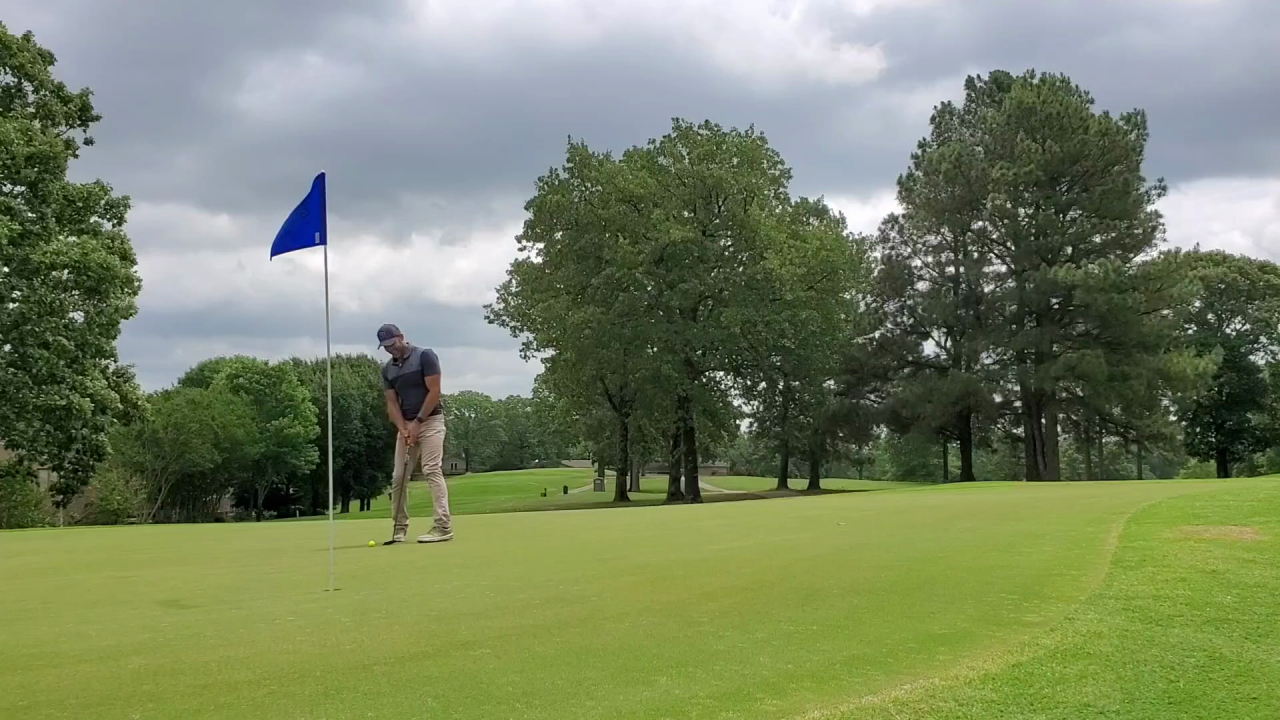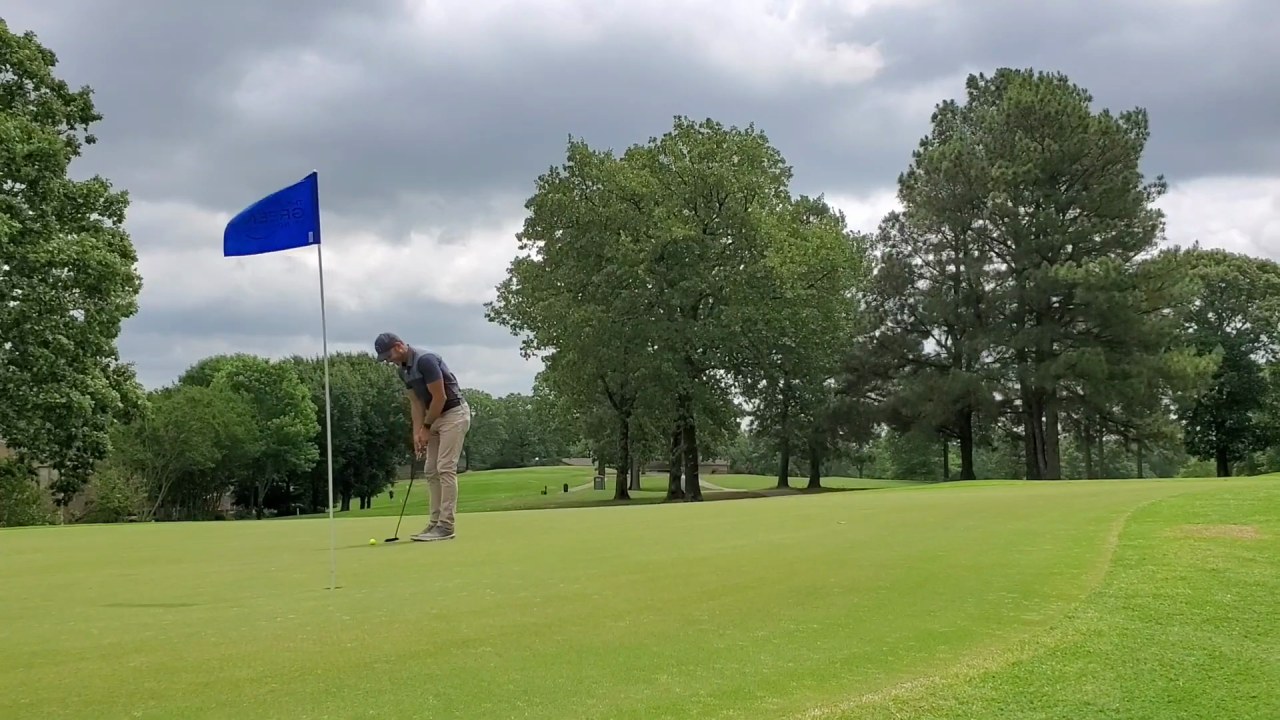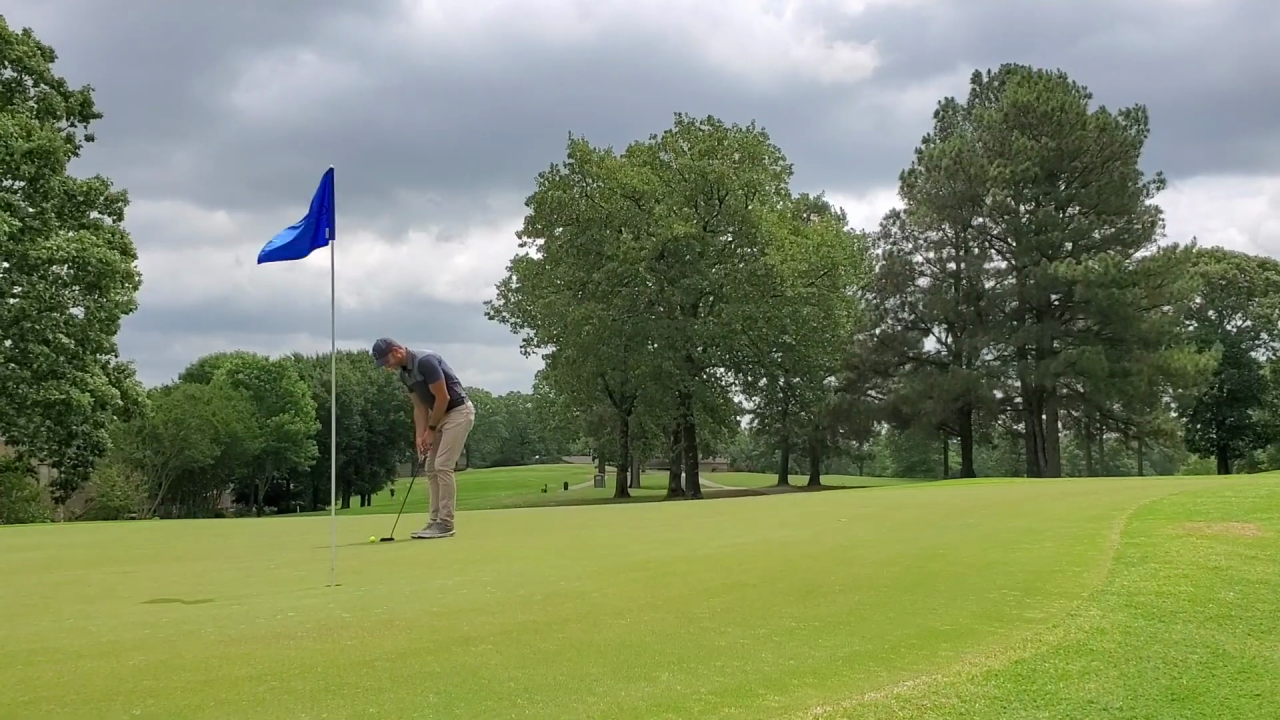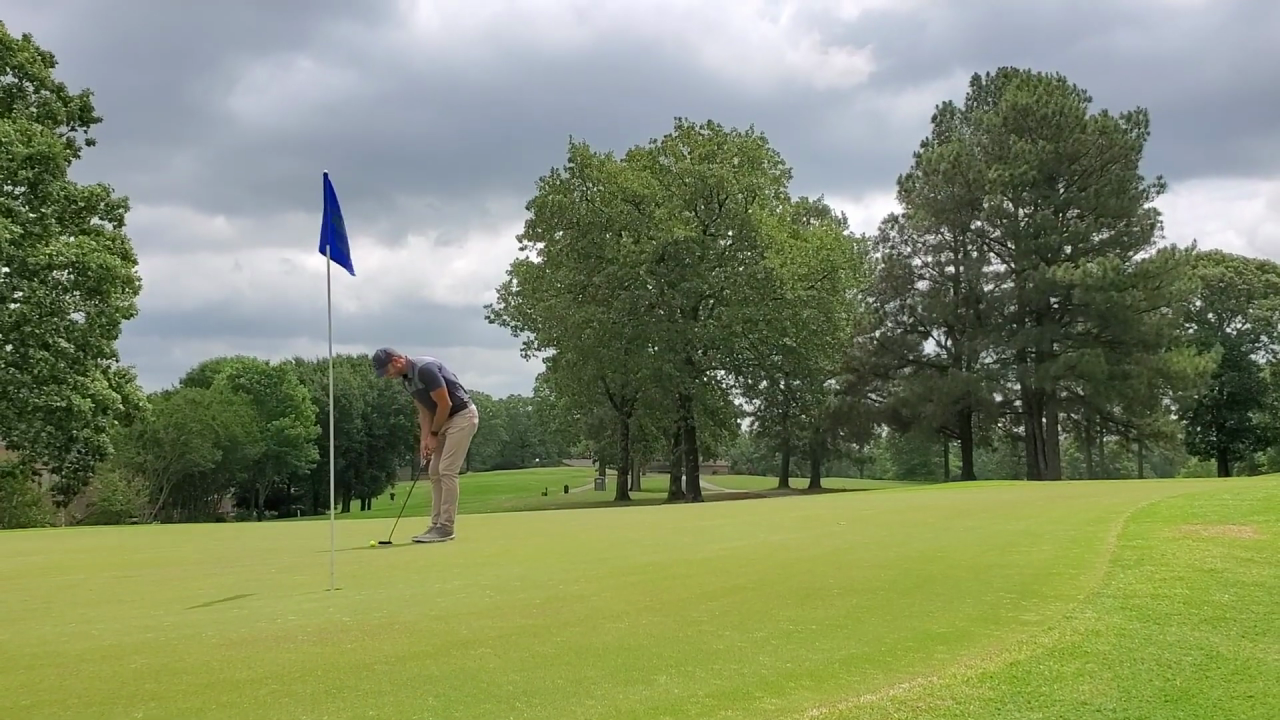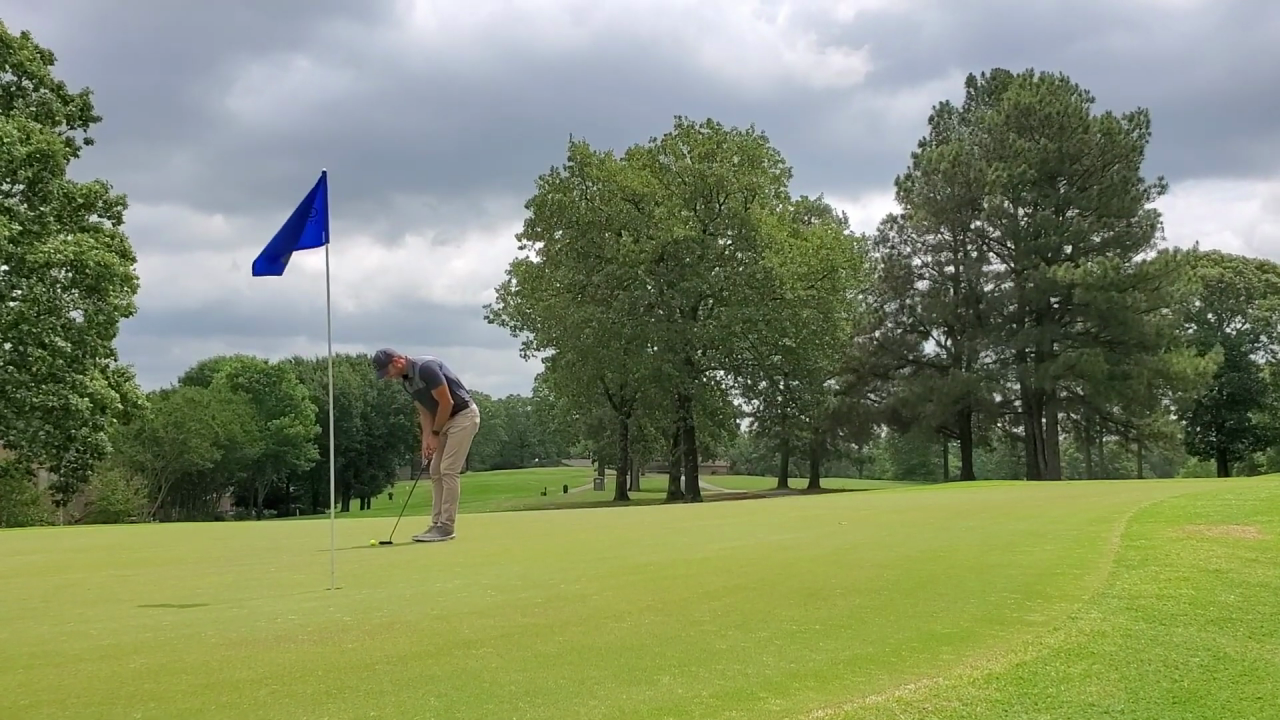
dt=0.5s
person 1, frame 1
left shoulder: (425, 355)
right shoulder: (388, 369)
left elbow: (435, 391)
right elbow: (391, 403)
left wrist: (418, 422)
right wrist: (402, 429)
left hip: (431, 421)
right hip: (407, 425)
left knee: (431, 469)
right knee: (399, 477)
left ankle: (443, 526)
right ankle: (400, 527)
person 1, frame 2
left shoulder: (425, 360)
right shoulder: (403, 370)
left elbow: (440, 397)
right elbow: (416, 403)
left wrist: (426, 427)
right wrist: (417, 432)
left hip: (454, 414)
right hip: (436, 417)
left knee: (445, 468)
right knee: (431, 471)
left ankle: (447, 526)
right ankle: (436, 522)
person 1, frame 3
left shoulder: (425, 361)
right shoulder: (404, 373)
left elbow: (443, 397)
right elbow: (420, 406)
left wrist: (431, 429)
right wrist: (419, 435)
left hip: (458, 412)
right hip: (442, 415)
left knee: (443, 466)
right knee: (432, 468)
left ankle: (446, 523)
right ankle: (435, 521)
person 1, frame 4
left shoulder: (425, 369)
right shoulder: (406, 379)
left elbow: (445, 404)
right elbow: (424, 411)
left wrist: (433, 435)
right wrist: (424, 440)
left hip: (462, 416)
right hip: (446, 420)
left knee: (447, 471)
right knee: (435, 473)
left ankle: (446, 527)
right ankle: (437, 524)
person 1, frame 5
left shoulder: (426, 367)
right shoulder: (406, 381)
left elbow: (446, 402)
right elbow: (425, 412)
left wrist: (435, 434)
right wrist: (426, 439)
left hip: (463, 415)
right hip: (446, 419)
left knee: (449, 470)
right knee: (436, 472)
left ankle: (447, 527)
right ankle: (437, 524)
